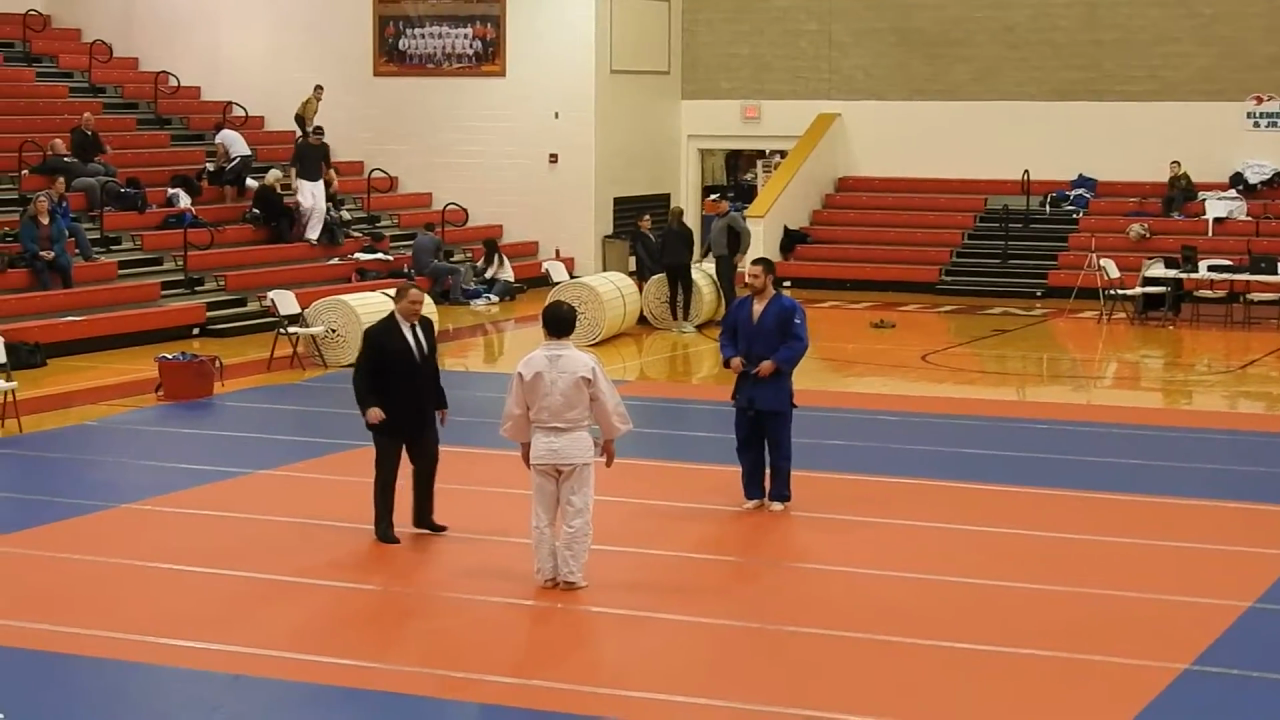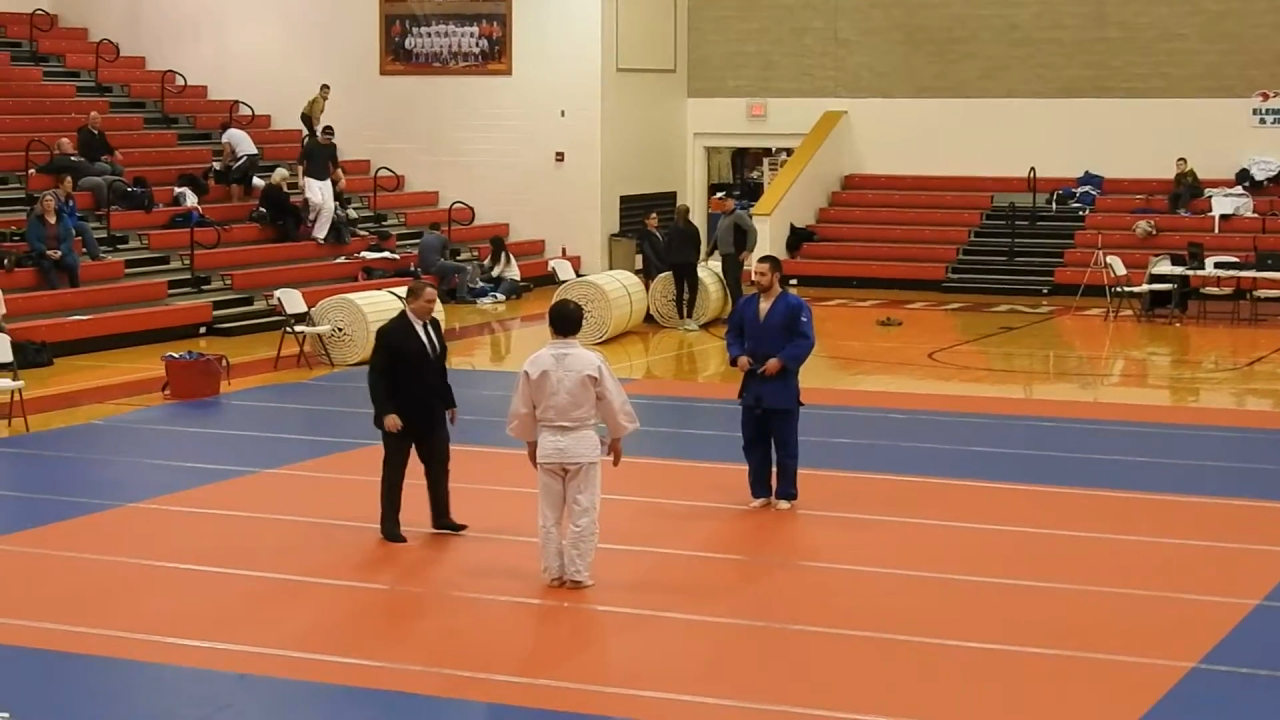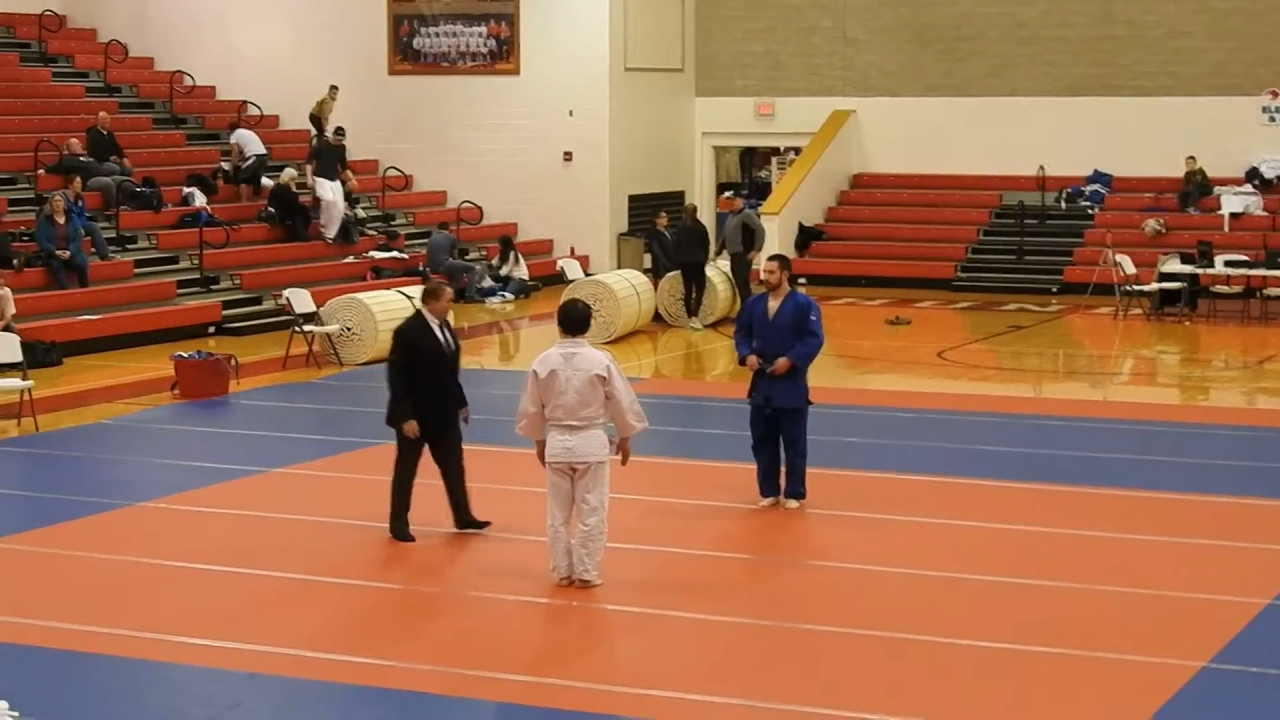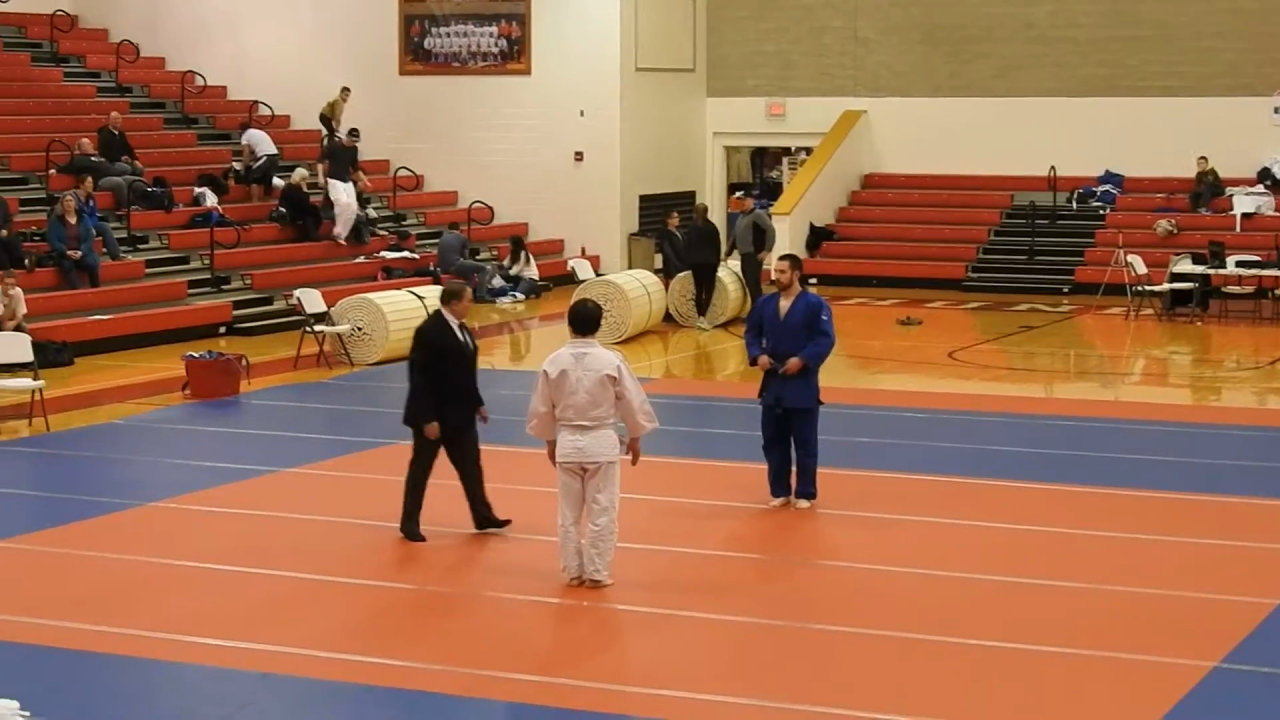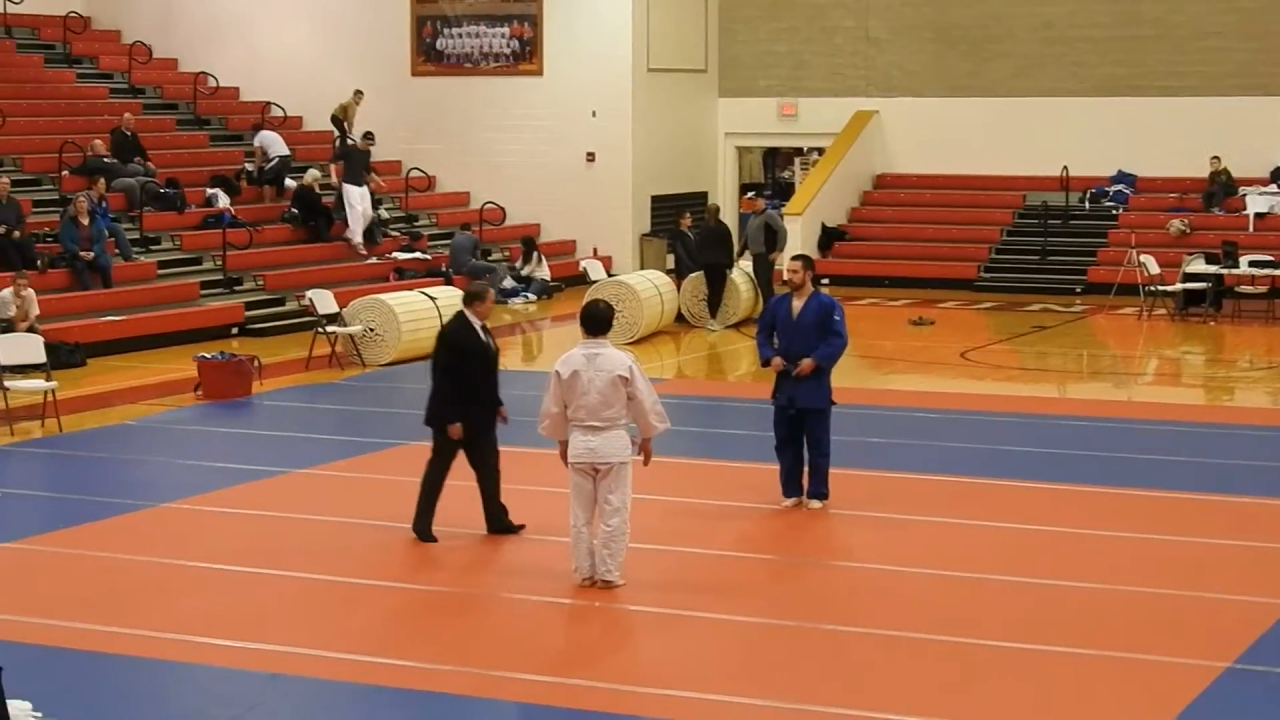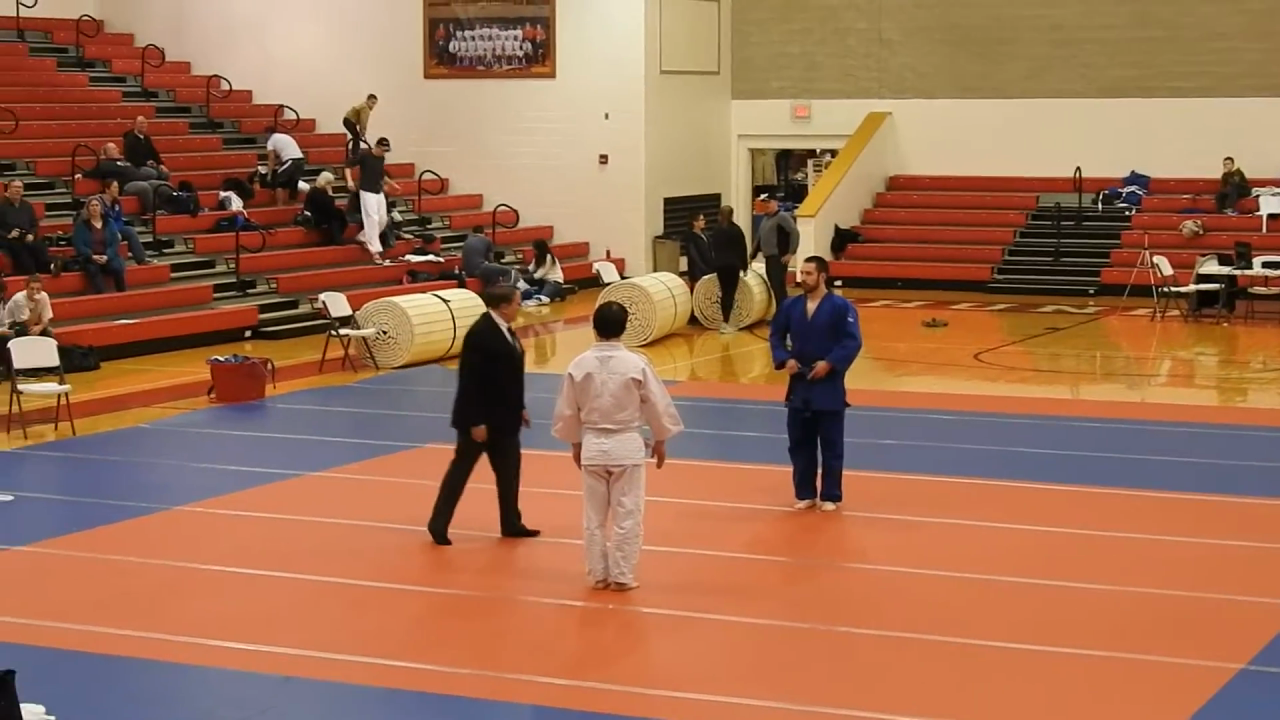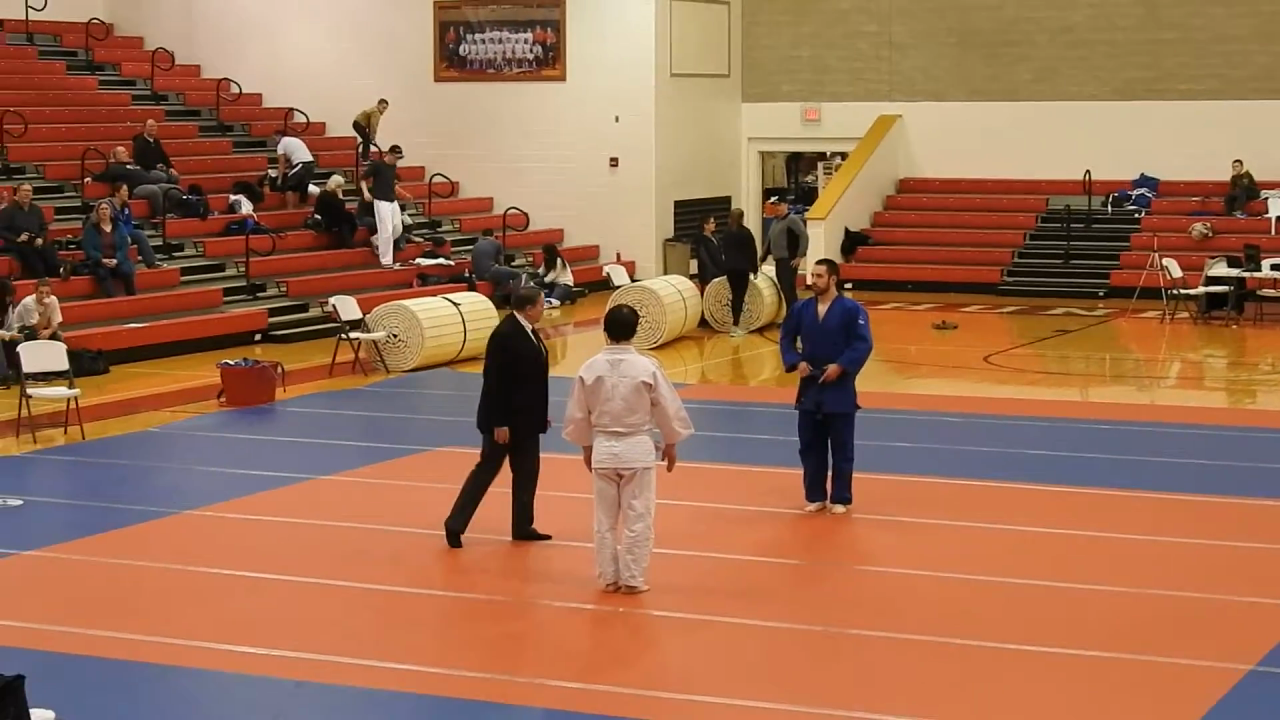
dt=0.1s
person 1, frame 1
left shoulder: (528, 364)
right shoulder: (586, 363)
left elbow: (516, 409)
right elbow: (606, 404)
left wrist: (524, 443)
right wrist: (609, 439)
left hip: (541, 444)
right hip: (576, 445)
left knee: (542, 515)
right knee: (576, 515)
left ankle: (547, 574)
right ankle: (570, 575)
person 1, frame 2
left shoulder: (534, 363)
right shoulder: (592, 361)
left elbow: (523, 408)
right elbow: (613, 402)
left wrist: (530, 442)
right wrist: (616, 438)
left hip: (548, 443)
right hip: (583, 444)
left knee: (549, 514)
right knee: (583, 514)
left ankle: (553, 573)
right ankle: (577, 574)
person 1, frame 3
left shoulder: (543, 362)
right shoulder: (600, 360)
left elbow: (531, 407)
right elbow: (621, 401)
left wrist: (539, 441)
right wrist: (624, 437)
left hip: (556, 442)
right hip: (591, 443)
left knee: (557, 513)
right knee: (591, 512)
left ankle: (562, 572)
right ankle: (585, 573)
person 1, frame 4
left shoulder: (553, 362)
right shoulder: (611, 361)
left elbow: (542, 407)
right elbow: (632, 402)
left wrist: (550, 441)
right wrist: (635, 437)
left hip: (567, 442)
right hip: (602, 442)
left knee: (568, 513)
right knee: (602, 513)
left ankle: (573, 572)
right ankle: (596, 573)
person 1, frame 5
left shoulder: (565, 362)
right shoulder: (623, 361)
left elbow: (554, 408)
right elbow: (644, 402)
left wrist: (562, 441)
right wrist: (646, 438)
left hip: (579, 443)
right hip: (614, 443)
left knee: (580, 513)
right knee: (614, 513)
left ankle: (585, 572)
right ankle: (608, 573)
person 1, frame 6
left shoulder: (579, 364)
right shoulder: (636, 363)
left elbow: (567, 410)
right elbow: (657, 404)
left wrist: (575, 443)
right wrist: (660, 440)
left hip: (592, 445)
right hip: (627, 445)
left knee: (594, 516)
right knee: (627, 516)
left ankle: (598, 574)
right ankle: (621, 576)
person 1, frame 7
left shoulder: (590, 368)
right shoulder: (647, 367)
left elbow: (578, 413)
right elbow: (667, 408)
left wrist: (586, 446)
right wrist: (670, 443)
left hip: (603, 448)
right hip: (637, 449)
left knee: (604, 519)
right knee: (638, 519)
left ankle: (609, 577)
right ankle: (632, 579)
person 2, frame 1
left shoulder: (426, 326)
right shoulder: (377, 334)
right elbow: (362, 375)
left wrist: (440, 403)
right wrist: (369, 406)
left hip: (421, 412)
right hip: (390, 416)
left knee: (428, 462)
right knee: (387, 471)
left ankle: (423, 516)
right ankle: (383, 526)
person 2, frame 2
left shoulder: (433, 325)
right shoulder: (390, 332)
right elbow: (377, 376)
left wrist: (448, 402)
right wrist: (386, 411)
left hip: (431, 412)
right hip: (401, 415)
left knee: (439, 463)
right knee: (395, 469)
left ankle: (441, 517)
right ankle: (390, 525)
person 2, frame 3
left shoulder: (444, 325)
right shoulder: (407, 332)
right elbow: (396, 377)
left wrist: (460, 402)
right wrist: (405, 415)
left hip: (445, 412)
right hip: (416, 416)
left knee: (453, 463)
right knee: (406, 468)
left ankle: (463, 516)
right ankle: (398, 524)
person 2, frame 4
left shoulder: (460, 327)
right shoulder: (429, 332)
right elbow: (419, 378)
left wrist: (476, 403)
right wrist: (428, 418)
left hip: (460, 413)
right hip: (432, 414)
left knee: (470, 463)
right knee: (421, 466)
left ankle: (483, 516)
right ankle: (409, 523)
person 2, frame 5
left shoulder: (480, 327)
right shoulder: (453, 332)
right elbow: (443, 378)
left wrist: (496, 404)
right wrist: (452, 419)
left hip: (480, 414)
right hip: (455, 416)
left knee: (489, 465)
right knee: (438, 468)
left ankle: (497, 520)
right ankle: (422, 523)
person 2, frame 6
left shoulder: (505, 330)
right shoulder: (481, 334)
right elbow: (469, 380)
left wrist: (519, 408)
right wrist: (477, 421)
left hip: (504, 416)
right hip: (482, 417)
left knee: (509, 468)
right knee: (461, 467)
left ankle: (511, 523)
right ankle: (439, 525)
person 2, frame 7
left shoulder: (527, 331)
right shoulder: (505, 335)
right elbow: (494, 381)
left wrist: (541, 412)
right wrist: (499, 422)
left hip: (527, 418)
right hip: (506, 419)
left knee: (528, 470)
right knee: (487, 470)
left ankle: (523, 526)
right ankle: (456, 523)
person 3, frame 1
left shoulder: (788, 308)
right shoulder: (739, 306)
left elbow: (799, 343)
right elbow: (726, 335)
left wrist: (774, 363)
right wrist: (731, 357)
left hip: (775, 386)
right hip: (746, 384)
left knee: (778, 445)
right knee: (747, 443)
left ankle: (779, 496)
right ankle: (754, 494)
person 3, frame 2
left shoulder: (795, 306)
right shoulder: (745, 305)
left elbow: (805, 341)
right elbow: (733, 334)
left wrist: (781, 361)
right wrist: (738, 355)
left hip: (782, 385)
right hip: (753, 383)
left knee: (785, 443)
right knee: (754, 441)
left ankle: (785, 495)
right ankle: (761, 492)
person 3, frame 3
left shoulder: (803, 304)
right shoulder: (754, 304)
left elbow: (814, 339)
right elbow: (741, 333)
left wrist: (791, 360)
right wrist: (747, 355)
left hip: (791, 384)
right hip: (762, 382)
left knee: (794, 442)
right knee: (763, 440)
left ankle: (794, 493)
right ankle: (769, 491)
person 3, frame 4
left shoulder: (814, 304)
right shoulder: (765, 304)
left elbow: (825, 339)
right elbow: (752, 333)
left wrist: (802, 359)
right wrist: (758, 355)
left hip: (802, 384)
right hip: (772, 382)
left knee: (805, 442)
right knee: (774, 440)
left ankle: (805, 493)
right ankle: (780, 491)
person 3, frame 5
left shoulder: (827, 305)
right shoulder: (777, 304)
left elbow: (838, 340)
right elbow: (763, 334)
left wrist: (815, 361)
right wrist: (771, 356)
left hip: (815, 384)
right hip: (785, 383)
left knee: (817, 443)
right knee: (786, 441)
left ankle: (817, 494)
right ankle: (792, 491)
person 3, frame 6
left shoulder: (841, 307)
right shoulder: (790, 306)
left elbow: (852, 342)
right elbow: (776, 336)
left wrist: (830, 363)
right wrist: (785, 359)
left hip: (829, 386)
right hip: (799, 385)
left knee: (831, 445)
right knee: (799, 443)
left ankle: (830, 496)
right ankle: (805, 494)
person 3, frame 7
left shoulder: (851, 309)
right shoulder: (801, 309)
left elbow: (863, 344)
right elbow: (786, 339)
left wrist: (841, 366)
right wrist: (796, 362)
left hip: (840, 388)
right hip: (810, 387)
left knee: (841, 447)
right knee: (810, 445)
left ankle: (840, 498)
right ankle: (816, 496)
